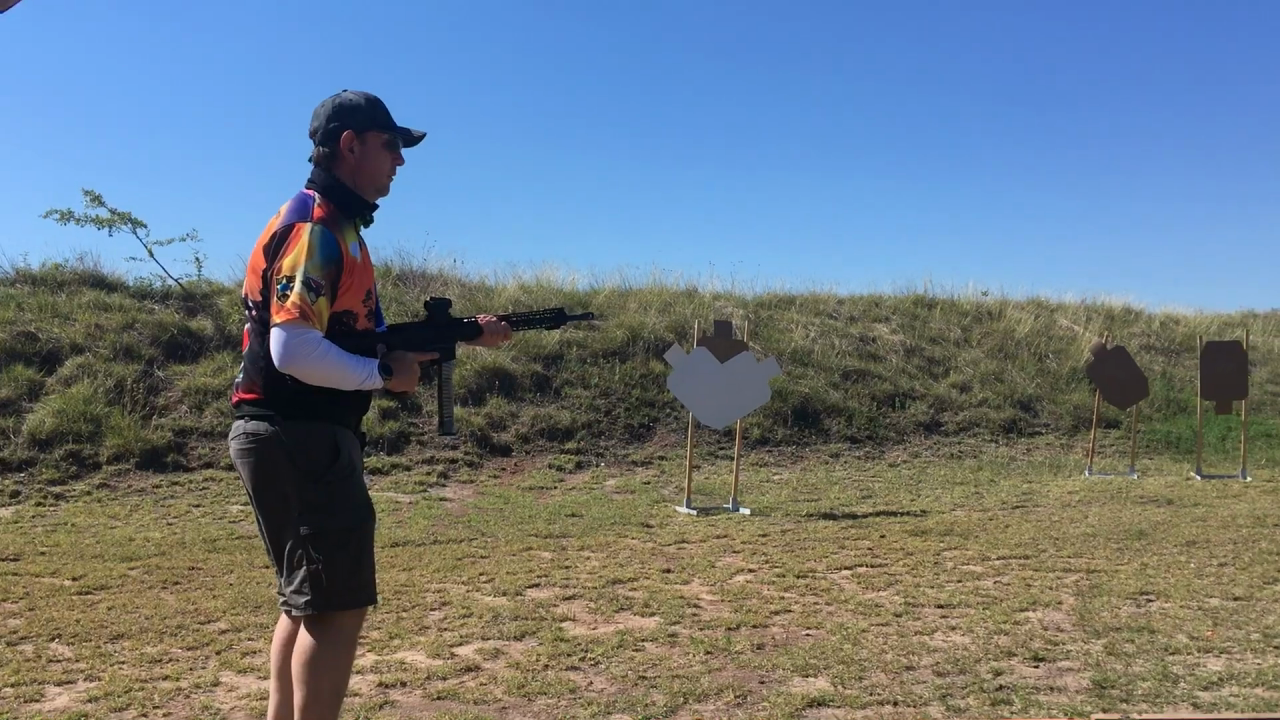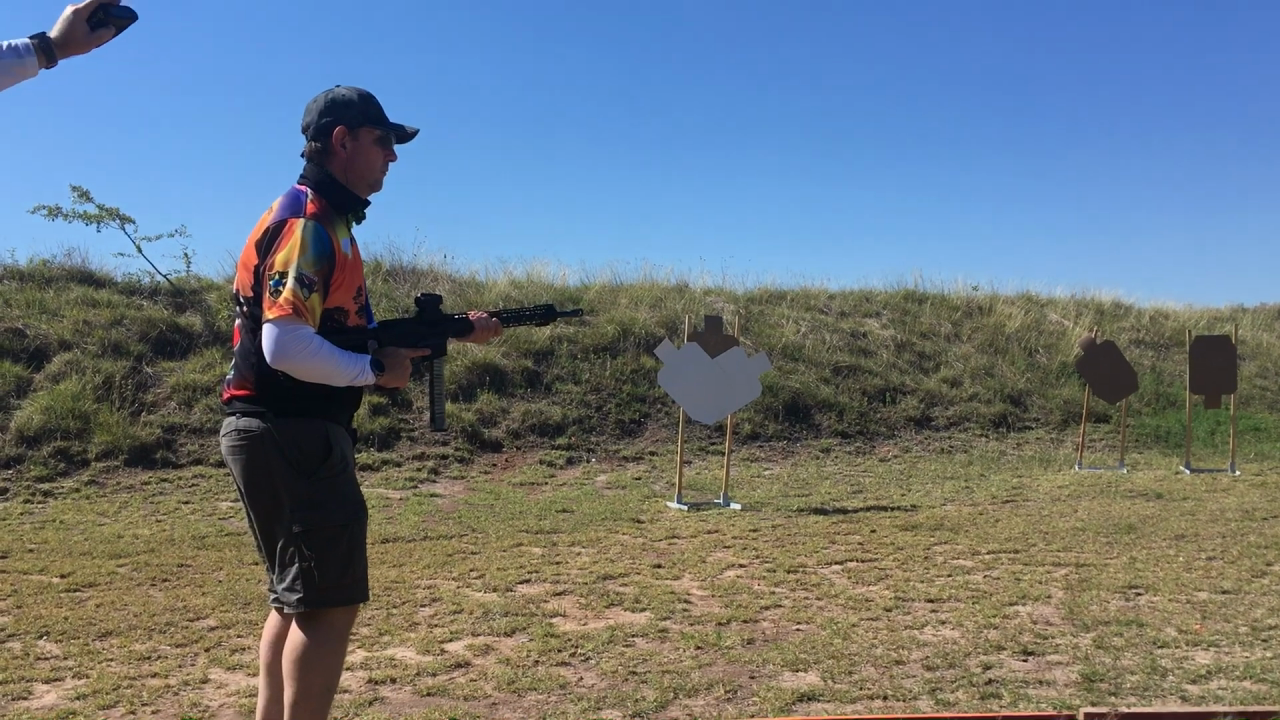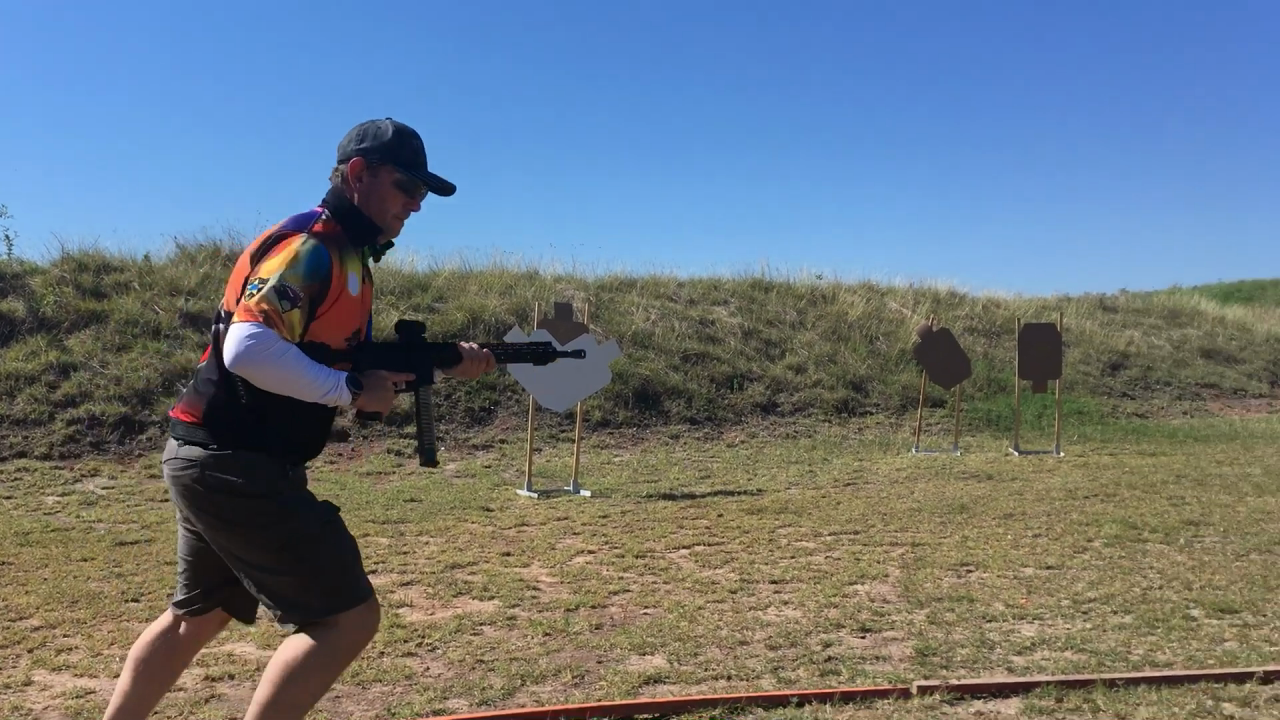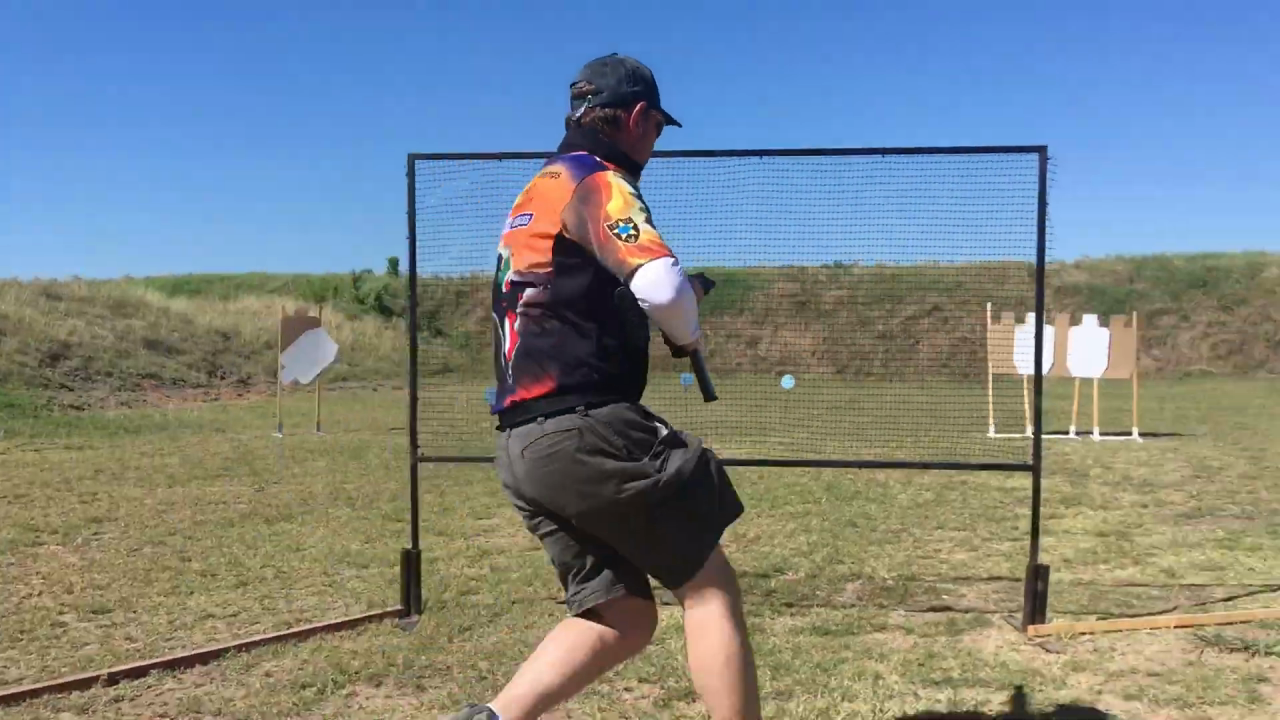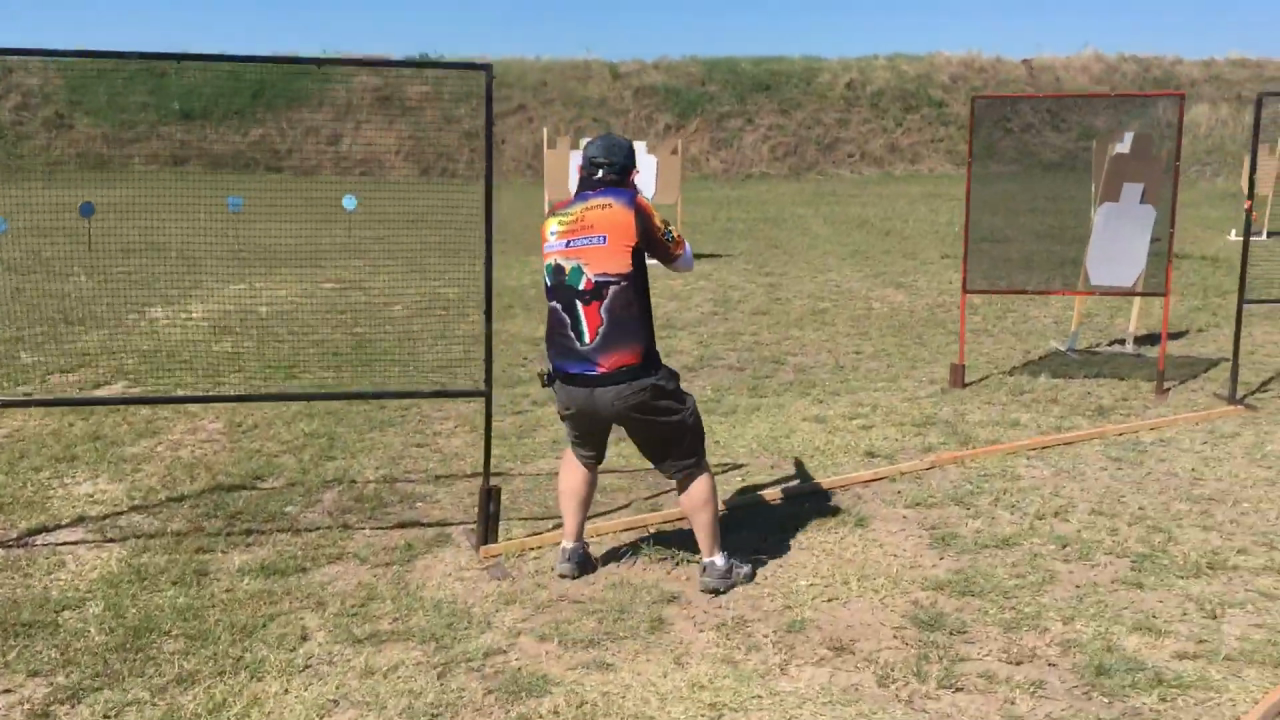
dt=1s
person 1, frame 1
left shoulder: (337, 226)
right shoulder: (313, 226)
left elbow: (364, 337)
right elbow: (294, 351)
left wrist: (464, 335)
right wrist: (384, 375)
left hip: (297, 439)
right hip: (299, 439)
left knee: (307, 601)
right knee: (338, 605)
person 1, frame 2
left shoulder: (327, 223)
right shoulder: (306, 223)
left elbow: (354, 333)
right elbow: (286, 347)
left wrist: (455, 331)
right wrist: (377, 370)
left hip: (282, 437)
right hip: (291, 437)
left knee: (297, 597)
right knee: (330, 602)
person 1, frame 3
left shoulder: (350, 259)
right shoulder: (307, 246)
right elbow: (248, 351)
left wrist: (447, 364)
right wrist: (351, 391)
left hip: (217, 459)
right hip: (234, 463)
left knee: (199, 613)
right knee: (347, 618)
person 1, frame 4
left shoulder: (543, 187)
right shoulder: (598, 183)
right elbow: (661, 287)
left wrist: (678, 299)
right wrist: (687, 334)
left hip: (529, 441)
right hip: (585, 430)
left knee: (619, 616)
right knee: (709, 584)
person 1, frame 5
left shoulder: (553, 221)
right shoulder: (631, 207)
right elbow: (682, 260)
left hip: (570, 382)
right hip: (633, 380)
left knee: (582, 451)
right knee: (689, 462)
left ankle: (571, 550)
right ankle: (715, 564)
